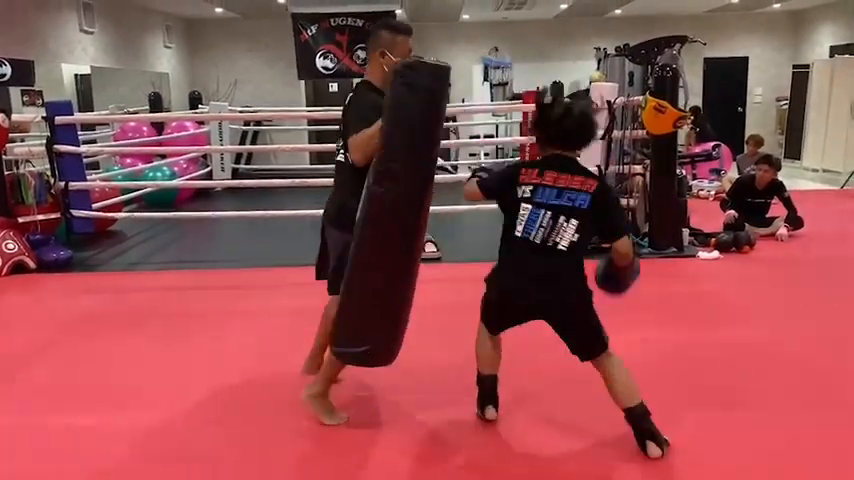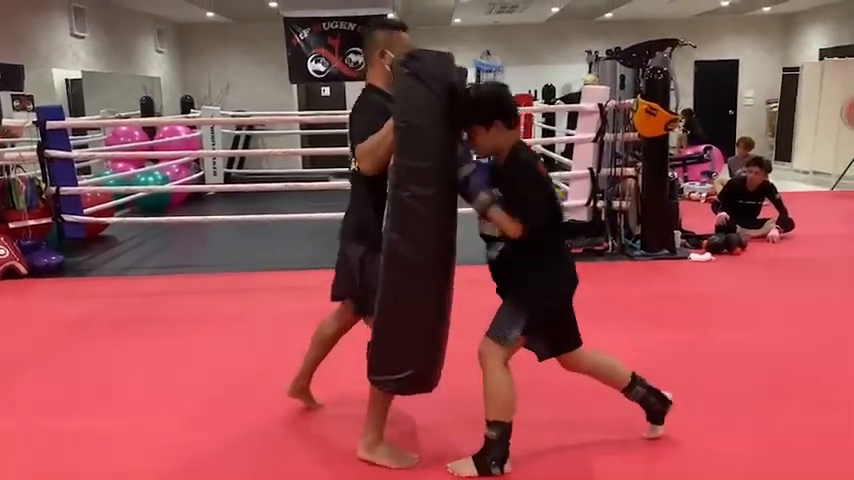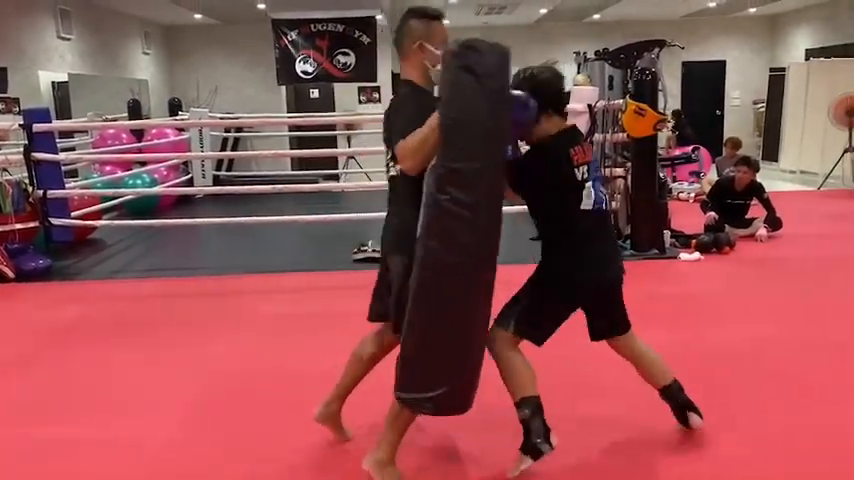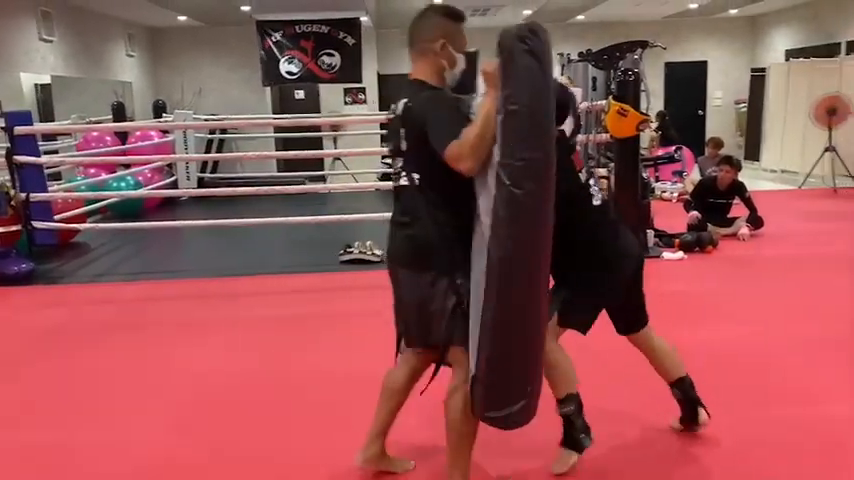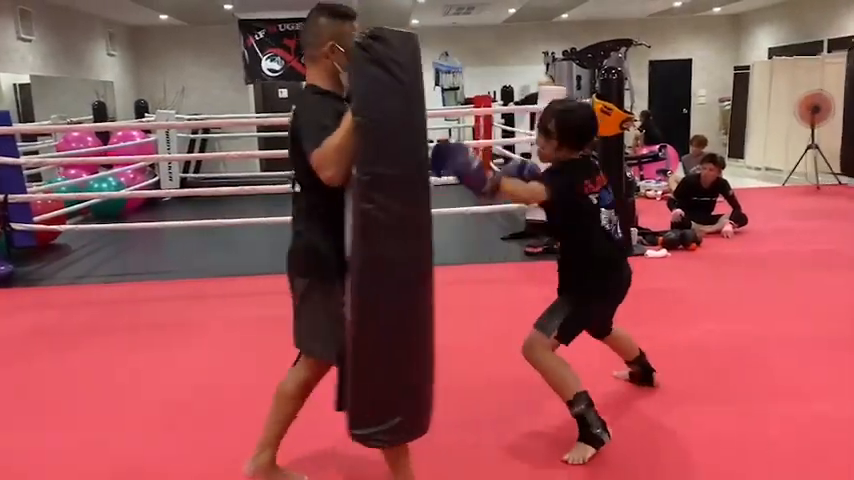
dt=0.4s
person 1, frame 1
left shoulder: (374, 98)
right shoulder: (367, 101)
left elbow: (385, 150)
right elbow: (359, 153)
left hip: (350, 216)
right hip: (356, 221)
left ankle: (315, 362)
right ankle: (317, 391)
person 1, frame 2
left shoulder: (384, 104)
right shoulder: (373, 106)
left elbow: (390, 160)
right elbow: (369, 161)
left hip: (366, 231)
right hip: (375, 237)
left knee: (348, 312)
left ankle: (301, 382)
right ankle: (373, 441)
person 1, frame 3
left shoulder: (416, 101)
right shoulder: (414, 102)
left elbow: (422, 159)
right elbow: (410, 160)
left hip: (408, 240)
right hip: (418, 243)
left knee: (389, 332)
left ankle: (331, 409)
person 1, frame 4
left shoulder: (414, 103)
right shoulder: (437, 104)
right elbow: (466, 160)
right wrist: (493, 95)
left hip: (411, 249)
right hip: (440, 256)
left knee: (417, 352)
right knee: (468, 363)
person 1, frame 5
left shoulder: (322, 105)
right shoulder: (318, 109)
left elbow: (338, 168)
right elbow: (331, 169)
left hip: (323, 259)
right hip: (329, 264)
left knee: (316, 362)
person 2, frame 1
left shoulder: (518, 173)
right shoulder: (596, 186)
left elbow: (472, 191)
right elbow: (622, 247)
left wrist: (482, 178)
right wrist: (626, 268)
left hip: (513, 282)
right hip: (567, 290)
left knee: (488, 324)
right knee: (604, 355)
left ankle: (487, 402)
right ankle: (648, 435)
person 2, frame 2
left shoulder: (519, 169)
right shoulder: (511, 162)
left elbow: (514, 229)
left wrist: (481, 196)
left hip: (542, 279)
right hip: (541, 278)
left knee: (493, 352)
right knee: (570, 355)
right ankle: (654, 400)
person 2, frame 3
left shoulder: (544, 154)
right shoulder: (577, 141)
left elbow: (506, 188)
right elbow: (528, 179)
left hip: (567, 268)
right hip: (602, 262)
left knee: (502, 338)
right knee: (622, 338)
left ankle: (536, 433)
right ankle: (684, 408)
person 2, frame 4
left shoulder: (550, 157)
right shoulder: (559, 146)
left hip: (596, 263)
right hip: (621, 253)
left knee: (545, 333)
right knee: (639, 332)
left ankle: (575, 431)
right ankle: (691, 407)
person 2, frame 5
left shoulder: (567, 177)
right shoulder: (584, 166)
left elbow: (536, 193)
right elbow: (546, 184)
left wrist: (479, 175)
right wrist: (517, 174)
left hip: (592, 281)
right hip: (607, 272)
left knee: (537, 348)
right knee: (601, 330)
left ankle: (593, 429)
right ankle: (643, 369)
